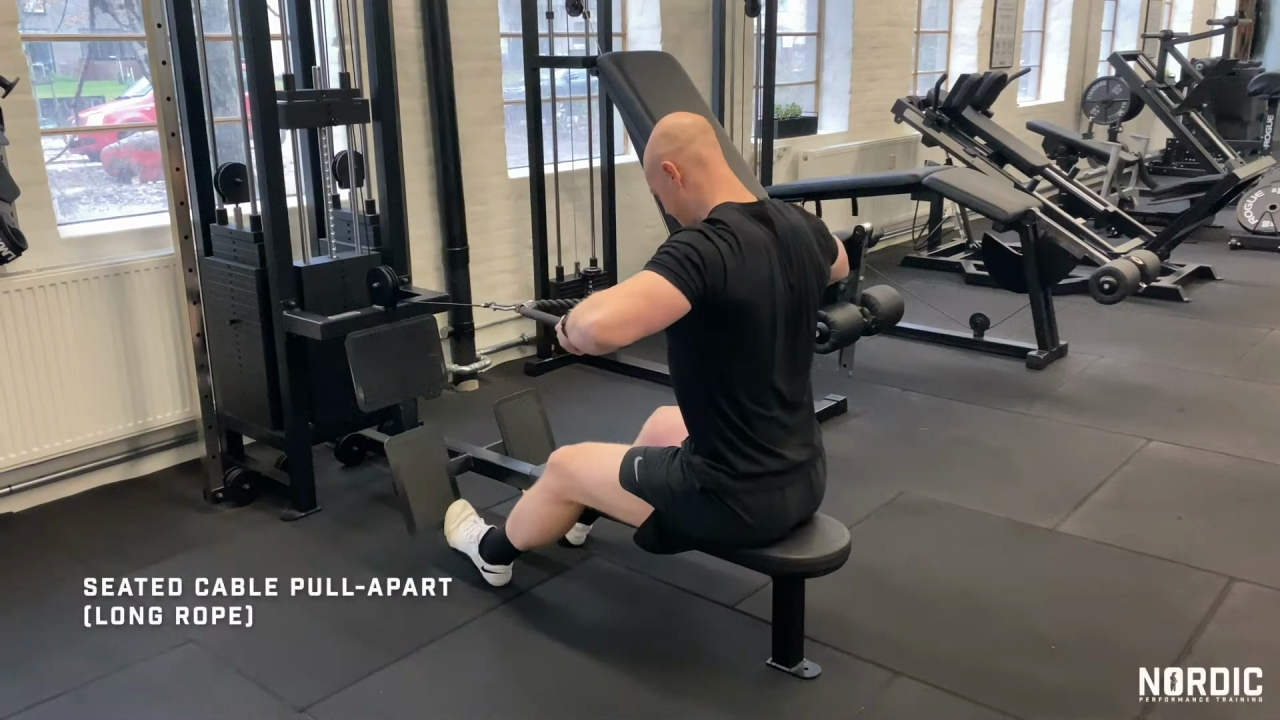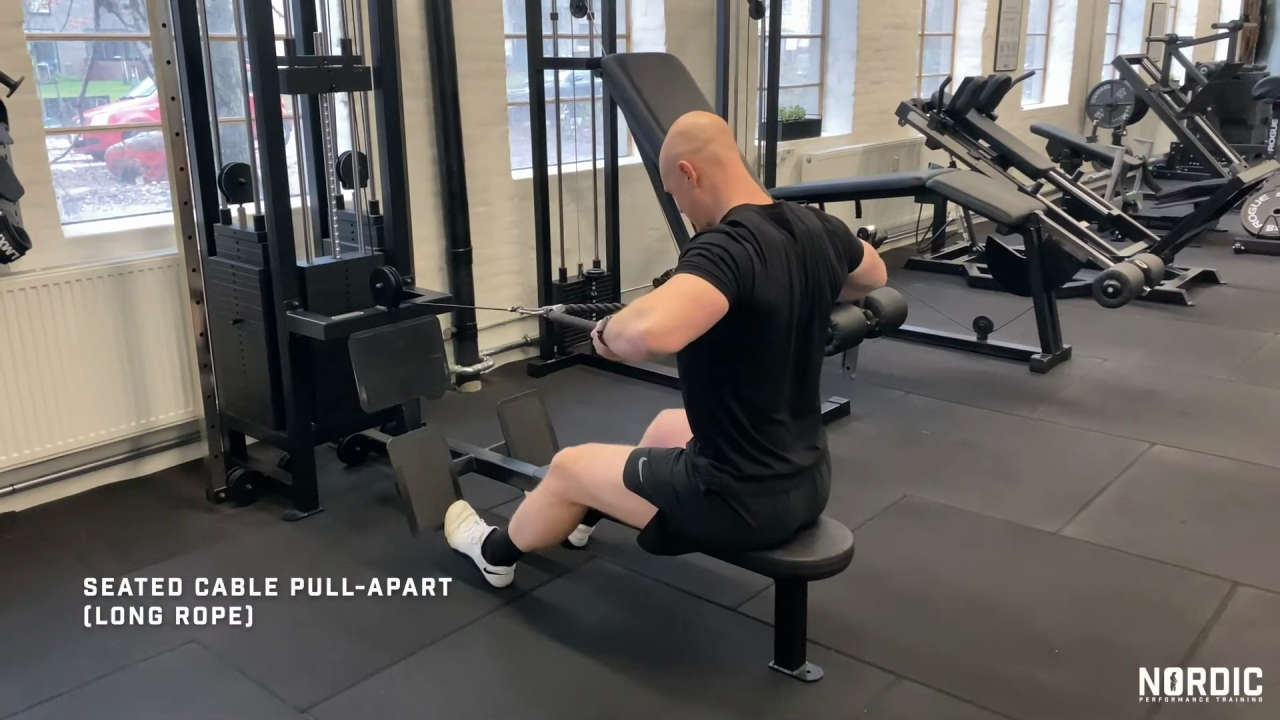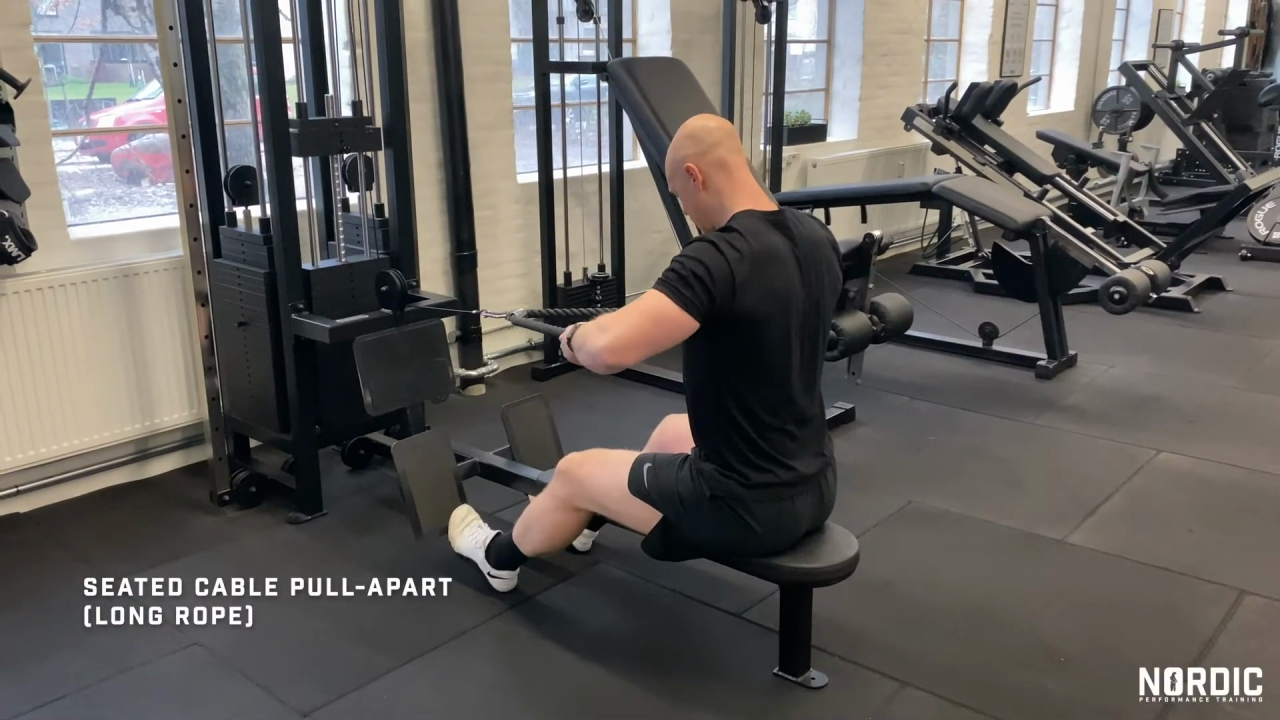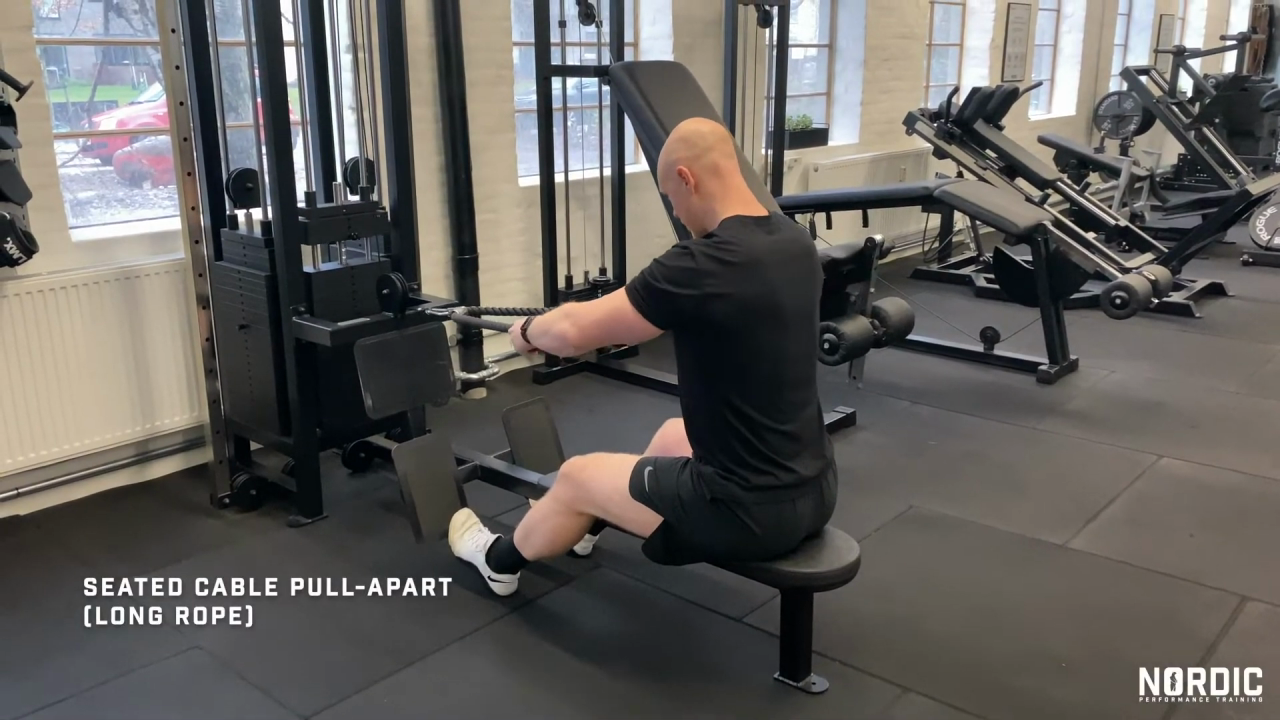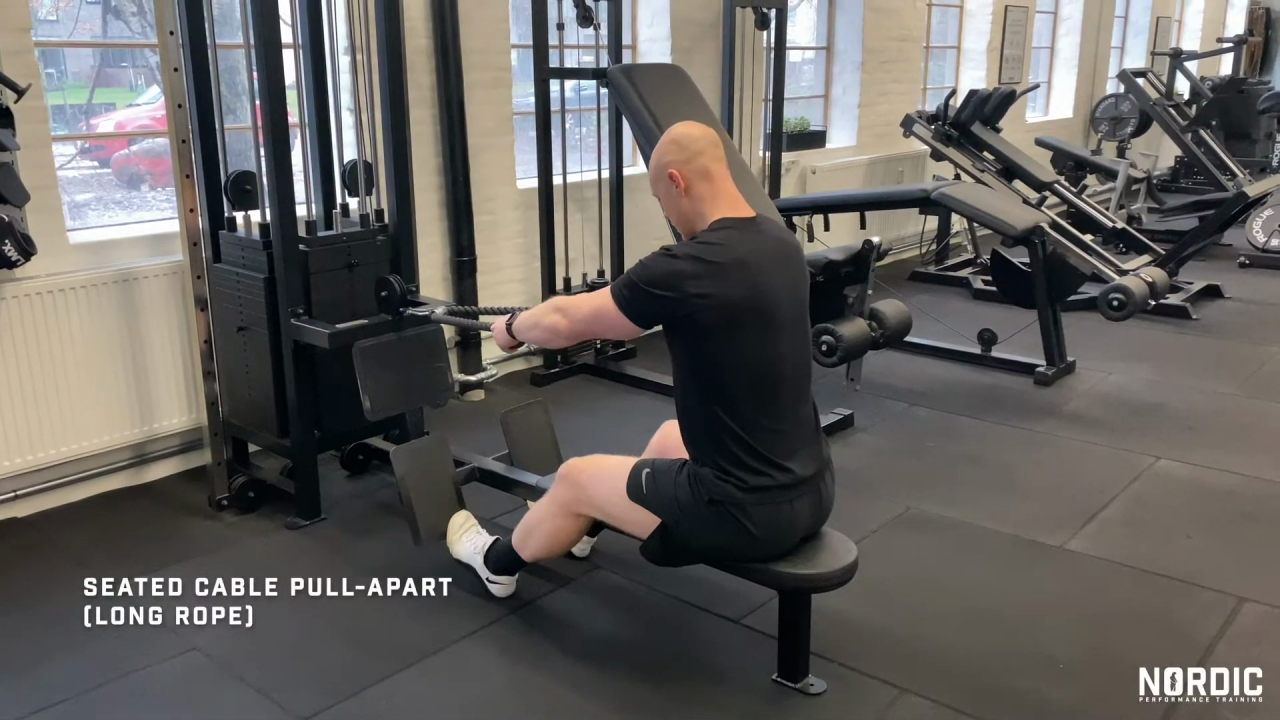
dt=1s
person 1, frame 1
left shoulder: (704, 249)
right shoulder: (801, 228)
left elbow: (599, 326)
right elbow: (838, 268)
left wrist: (570, 326)
left hip: (737, 498)
right hip: (805, 479)
left knee: (566, 466)
right knee: (664, 423)
left ankle: (493, 551)
right ankle: (581, 516)
person 1, frame 2
left shoulder: (727, 248)
right shoulder: (819, 230)
left elbow: (650, 332)
right elbow: (874, 276)
left wrist: (607, 331)
left hip: (741, 500)
right hip: (808, 482)
left knee: (570, 467)
right knee: (667, 427)
left ankle: (495, 553)
right ankle: (583, 517)
person 1, frame 3
left shoulder: (720, 259)
right shoulder: (815, 237)
left elbow: (608, 349)
left wrist: (575, 337)
left hip: (746, 507)
right hip: (813, 489)
left knee: (574, 473)
right knee: (673, 432)
left ankle: (499, 558)
right ankle: (586, 521)
person 1, frame 4
left shoulder: (701, 266)
right shoulder: (795, 242)
left elbow: (574, 332)
left wrist: (527, 331)
left hip: (750, 511)
right hip: (814, 490)
left knee: (576, 478)
right knee: (673, 436)
left ankle: (499, 561)
right ankle: (587, 525)
person 1, frame 5
left shoulder: (686, 269)
right shoulder: (780, 242)
left elbow: (565, 323)
left wrist: (512, 327)
left hip: (747, 512)
right hip: (812, 491)
left knee: (575, 479)
right knee: (671, 439)
left ankle: (498, 563)
right ankle: (584, 528)
